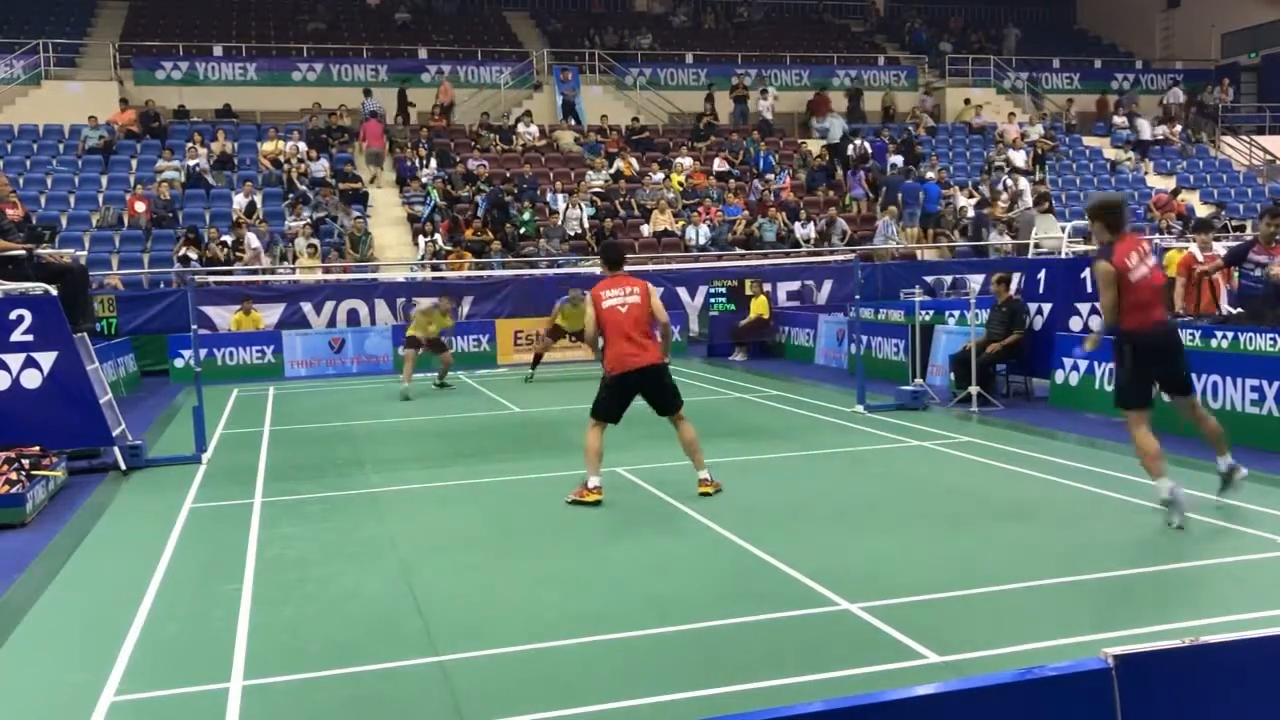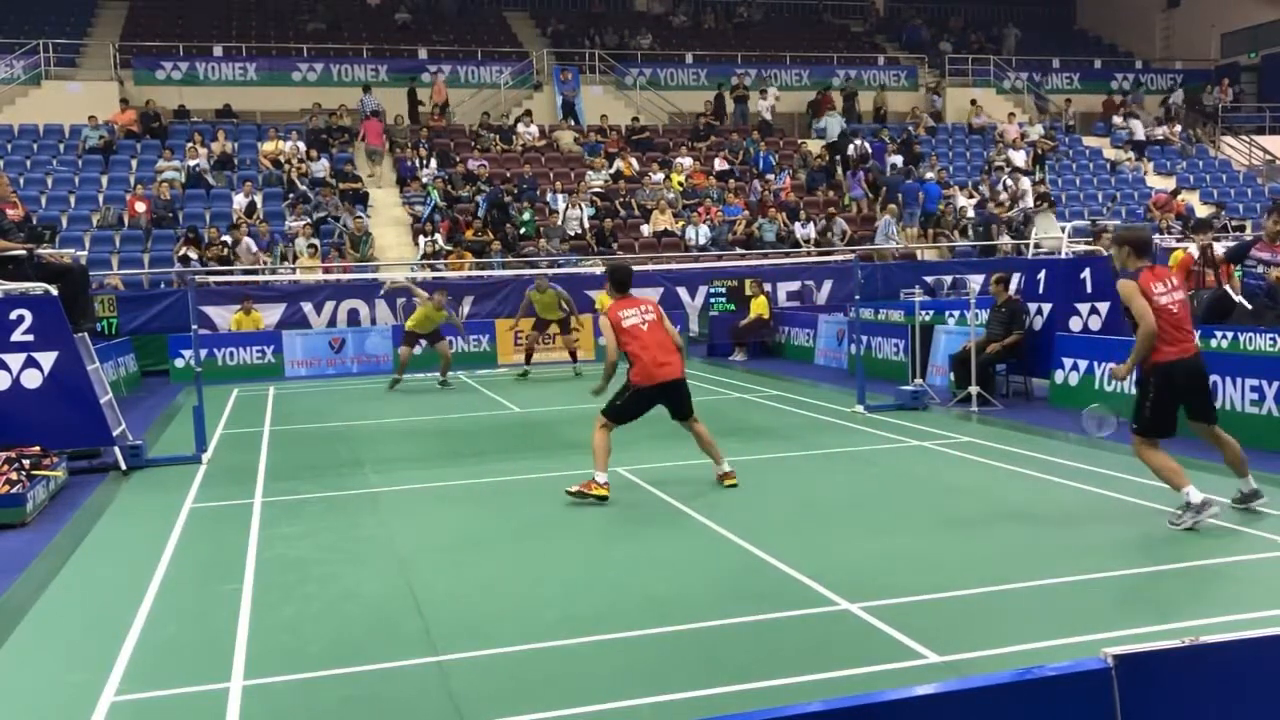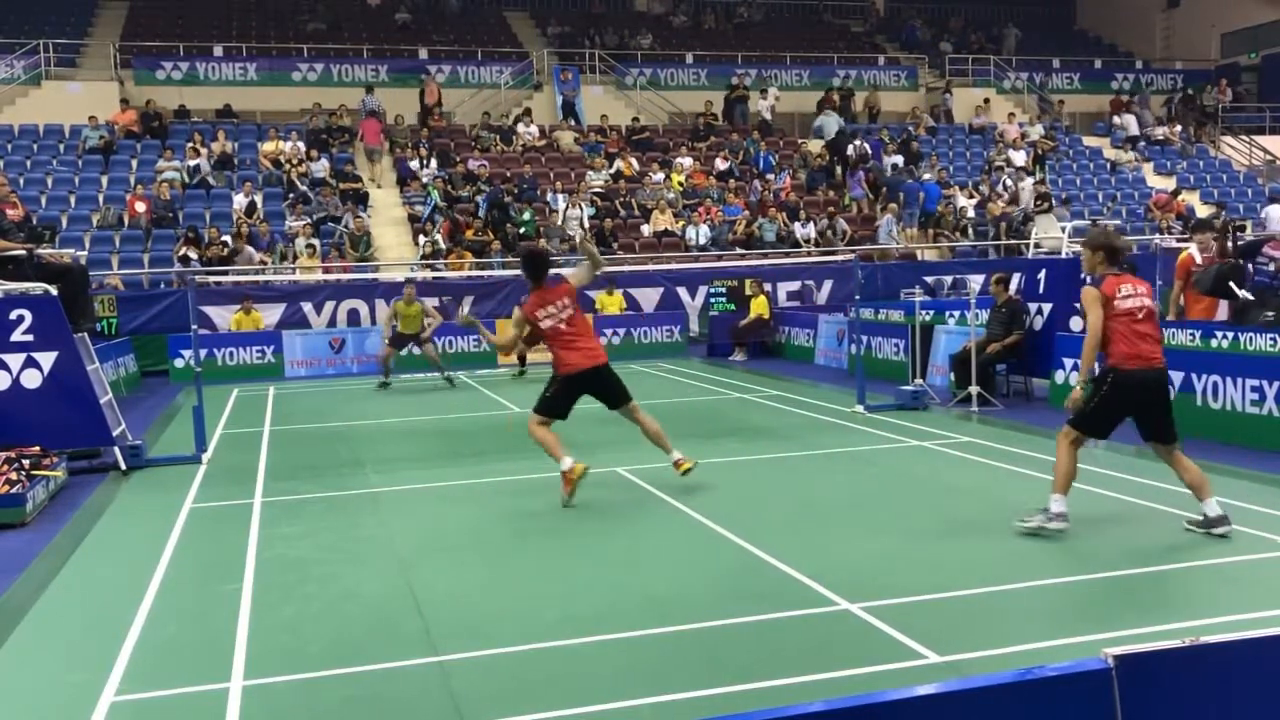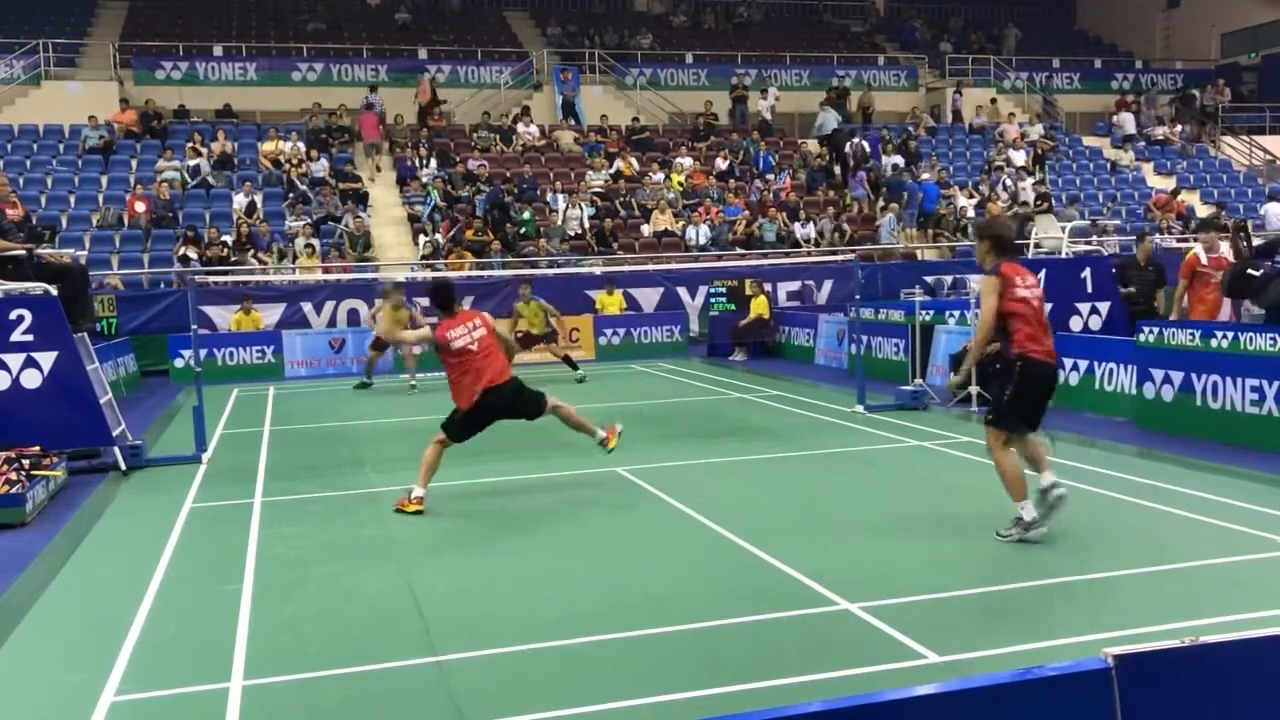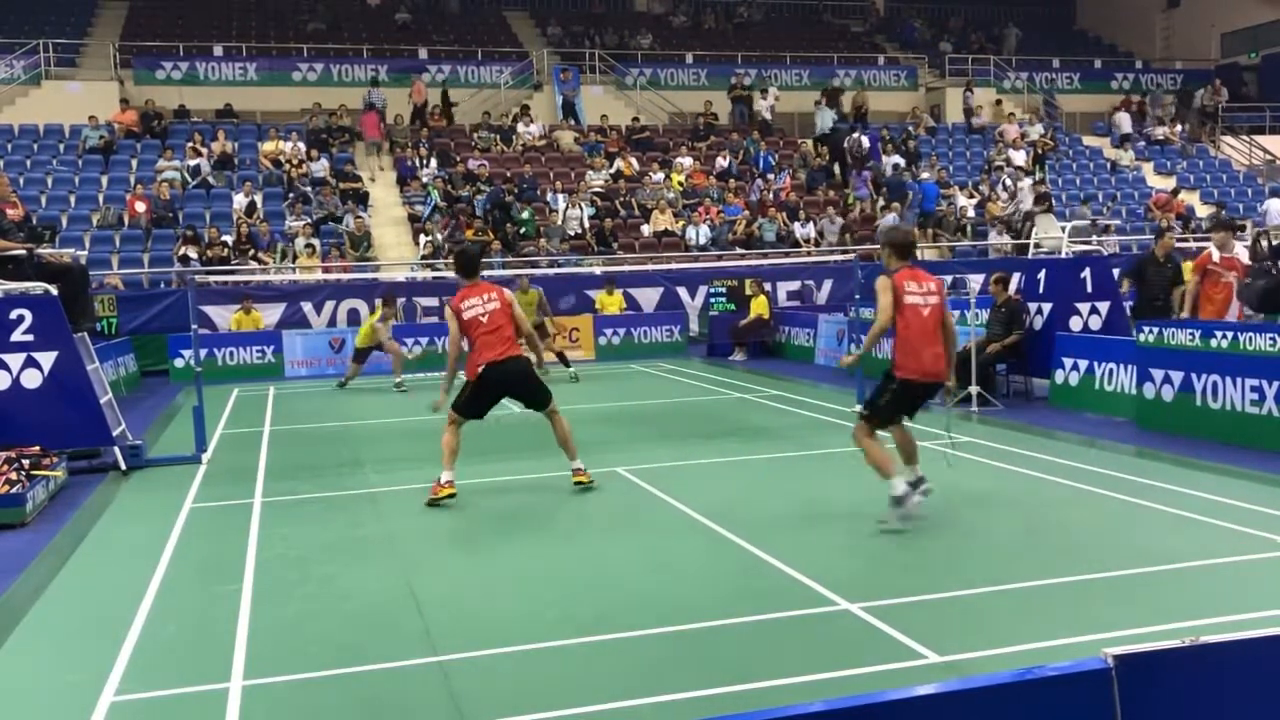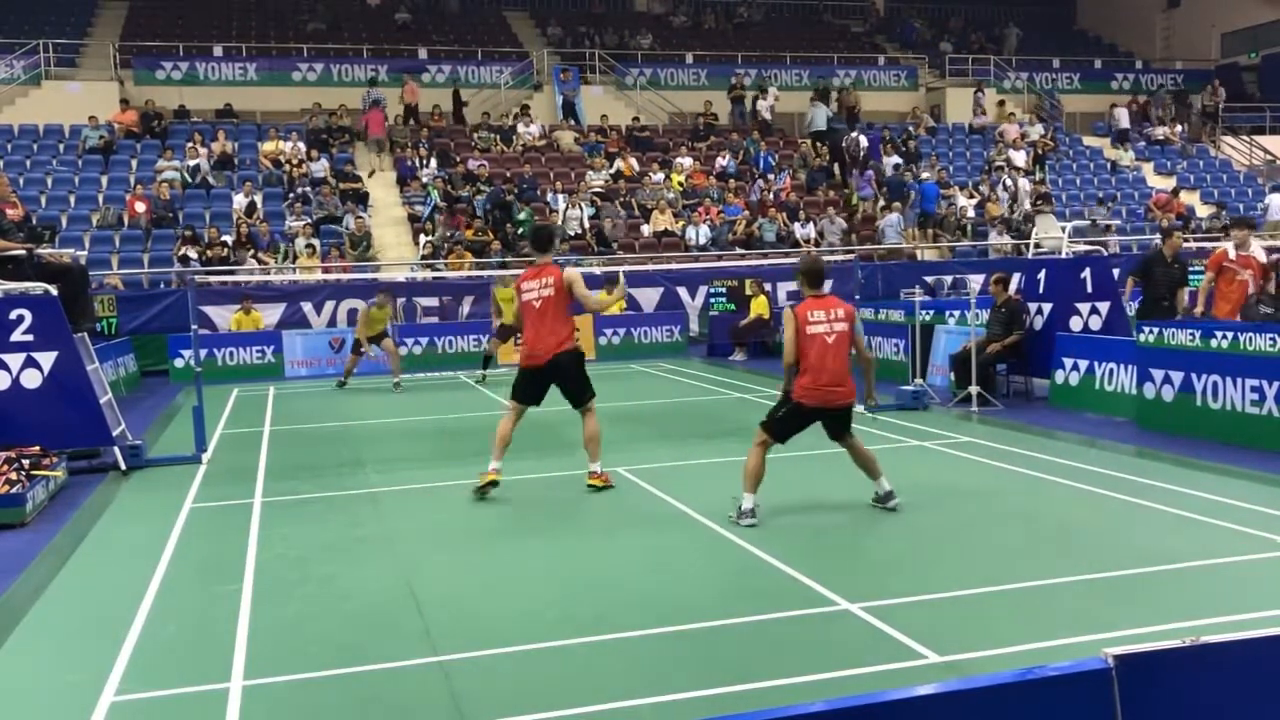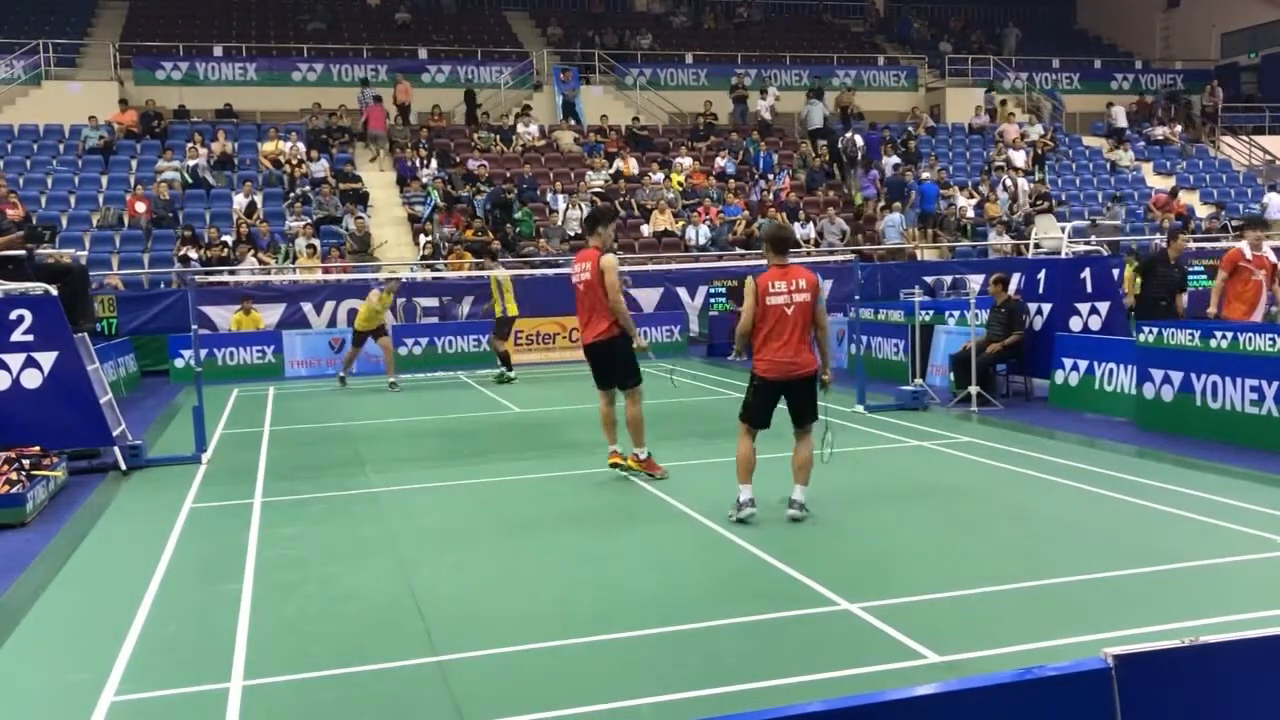
dt=0.3s
person 1, frame 1
left shoulder: (1106, 262)
right shoulder: (1140, 242)
left elbow: (1108, 312)
left wrist: (1095, 338)
left hip: (1140, 342)
right hip: (1165, 333)
left knee: (1137, 424)
right knee: (1191, 408)
left ankle: (1169, 492)
right ankle: (1229, 465)
person 1, frame 2
left shoulder: (1128, 282)
right shoulder: (1171, 275)
left elbow: (1148, 327)
right elbow: (1179, 320)
left wrist: (1129, 365)
left hip: (1162, 368)
right hip: (1192, 362)
left knee: (1144, 444)
right knee: (1211, 431)
left ankle: (1196, 500)
right ankle: (1249, 489)
person 1, frame 3
left shoulder: (1094, 289)
right shoulder: (1142, 285)
left elbow: (1094, 336)
right elbow: (1156, 333)
left wrist: (1081, 384)
left hip: (1120, 375)
right hip: (1153, 375)
left knee: (1069, 439)
right knee: (1170, 452)
left ankle: (1056, 511)
right ankle: (1213, 514)
person 1, frame 4
left shoulder: (993, 276)
right shoulder: (1027, 275)
left elbow: (987, 326)
left wrist: (964, 370)
left hip: (1024, 362)
right hip: (1045, 363)
left knee: (997, 440)
right knee: (1020, 432)
left ankle: (1028, 518)
right ankle: (1049, 484)
person 1, frame 5
left shoulder: (888, 280)
right shoulder: (934, 282)
left elbow: (883, 323)
right elbow: (950, 331)
left wrist: (857, 355)
right wrist: (948, 375)
left hip: (908, 372)
right hip: (936, 371)
left knee: (863, 434)
right knee: (893, 422)
left ankle: (901, 490)
right ankle: (913, 480)
person 1, frame 6
left shoulder: (793, 312)
right shoulder: (847, 309)
left elbow: (789, 359)
right elbow: (864, 355)
left wrist: (786, 387)
right wrist: (871, 391)
left hip: (805, 396)
right hip: (842, 395)
left knee: (760, 443)
right knee: (848, 442)
left ankle: (747, 507)
right ankle: (885, 492)
person 1, frame 7
left shoulder: (756, 282)
right shoulder: (810, 279)
left elbow: (743, 330)
right elbow: (821, 327)
left wrist: (741, 347)
right wrist: (826, 366)
left hip: (767, 370)
right hip: (803, 369)
left knee: (747, 433)
right knee: (803, 434)
left ankle: (745, 497)
right ankle: (798, 499)
person 2, frame 1
left shoulder: (595, 294)
right shoulder: (645, 287)
left elbow: (591, 335)
right elbow: (664, 322)
left wrist: (597, 350)
right wrist: (665, 352)
left hip: (618, 369)
right hip: (652, 364)
left knee: (595, 426)
right knee: (679, 419)
left ankle: (592, 486)
right ankle: (704, 478)
person 2, frame 2
left shoulder: (608, 316)
right shoulder: (652, 305)
left elbow: (613, 357)
right elbow: (678, 343)
left wrist: (602, 384)
left hip: (644, 380)
right hip: (674, 375)
left knee: (602, 426)
right knee: (691, 423)
left ankle: (599, 483)
right ankle: (725, 471)
person 2, frame 3
left shoulder: (523, 310)
right shoulder: (567, 286)
left elbow: (504, 348)
right elbow: (595, 266)
left wrist: (477, 326)
left hip: (567, 374)
right hip: (596, 366)
left knee: (536, 425)
right knee: (634, 412)
left ankle: (569, 467)
right ankle: (676, 458)
person 2, frame 4
left shoulder: (435, 334)
right shoulder: (482, 317)
left elbow: (390, 335)
right elbow: (512, 346)
left wrist: (385, 320)
left hip: (474, 401)
right hip: (506, 387)
left knee: (439, 443)
right knee: (555, 405)
left ankle: (415, 497)
right ankle: (603, 436)
person 2, frame 5
left shoulder: (454, 304)
right shoulder: (503, 293)
left elbow: (454, 349)
right elbow: (526, 330)
left wrist: (445, 389)
right wrist: (541, 356)
left hip: (484, 372)
right hip: (515, 364)
left knee: (453, 424)
right knee: (553, 413)
left ankle: (446, 482)
right ankle: (578, 470)
person 2, frame 6
left shoulder: (522, 280)
right shoulder: (567, 274)
right elbow: (593, 305)
right wrist: (618, 293)
left hip: (532, 358)
right hip: (565, 354)
left knee: (512, 413)
right knee: (588, 411)
left ankle: (492, 471)
right ankle: (595, 472)
person 2, frame 7
left shoulder: (578, 260)
right shoulder: (607, 259)
right elbow: (615, 302)
right wrist: (636, 336)
left hip: (590, 340)
right hip: (611, 338)
left knee: (607, 396)
right knee: (633, 397)
left ankle: (615, 451)
right ankle: (642, 459)
